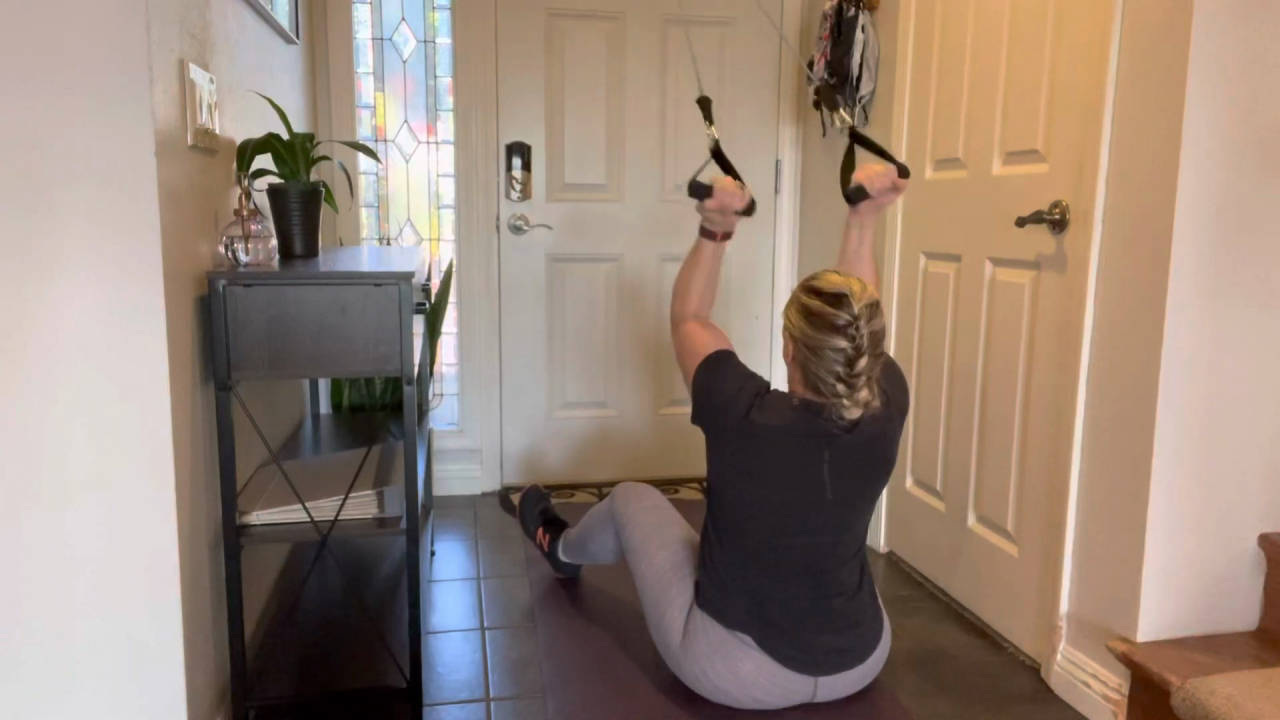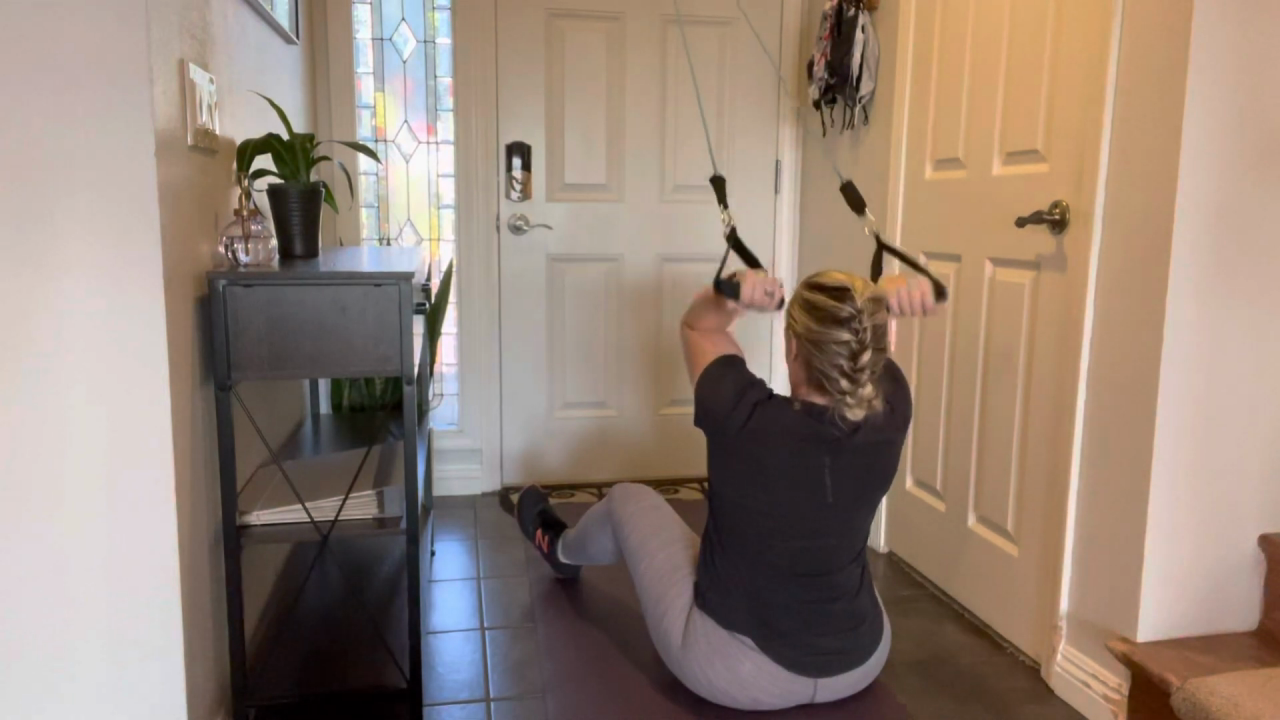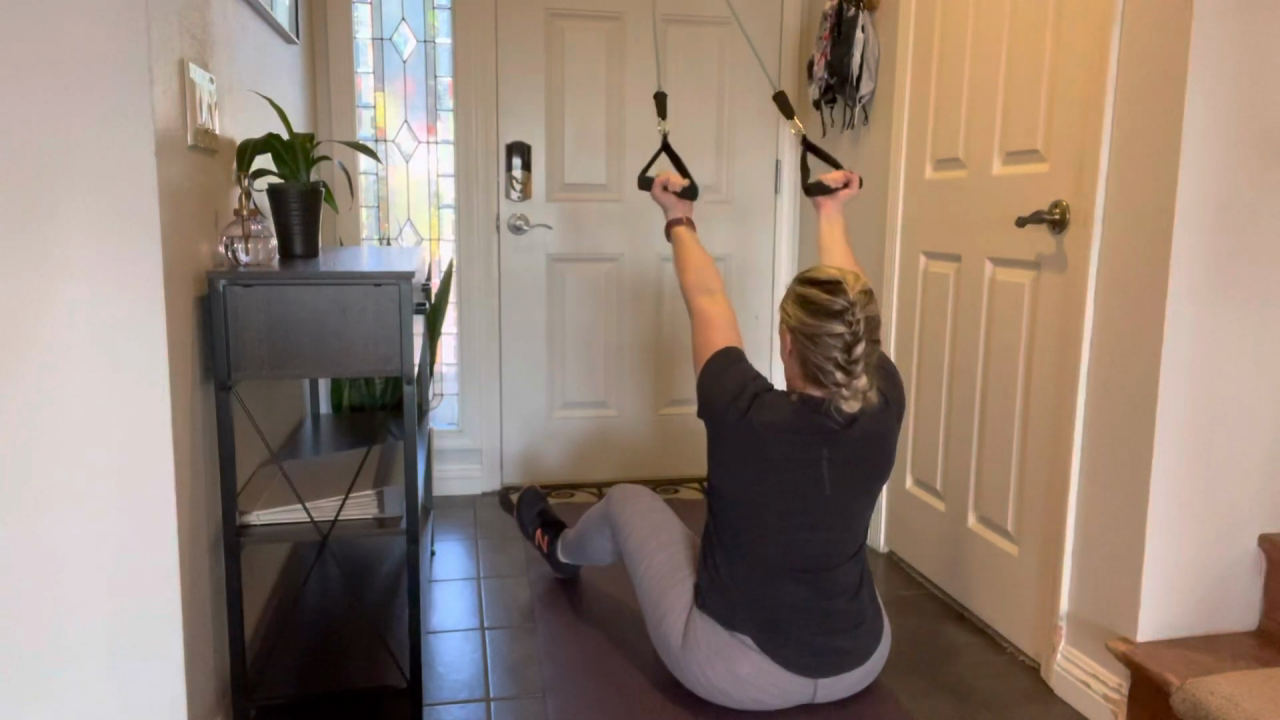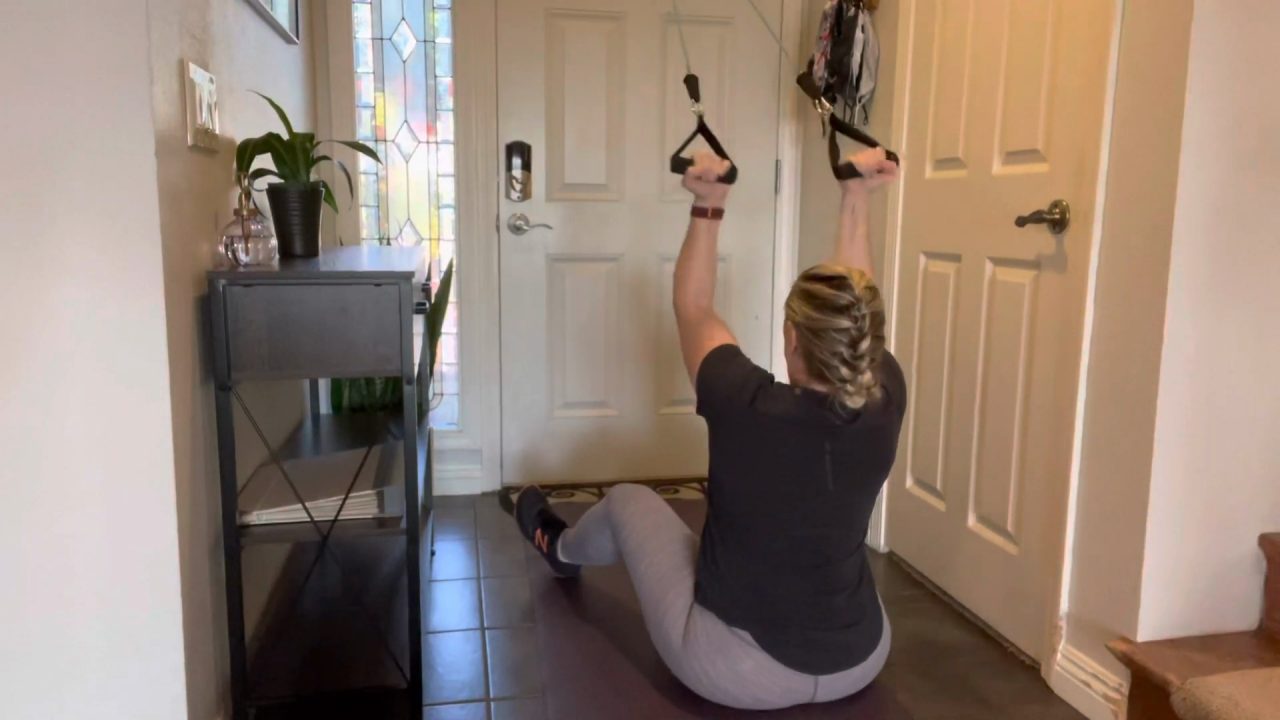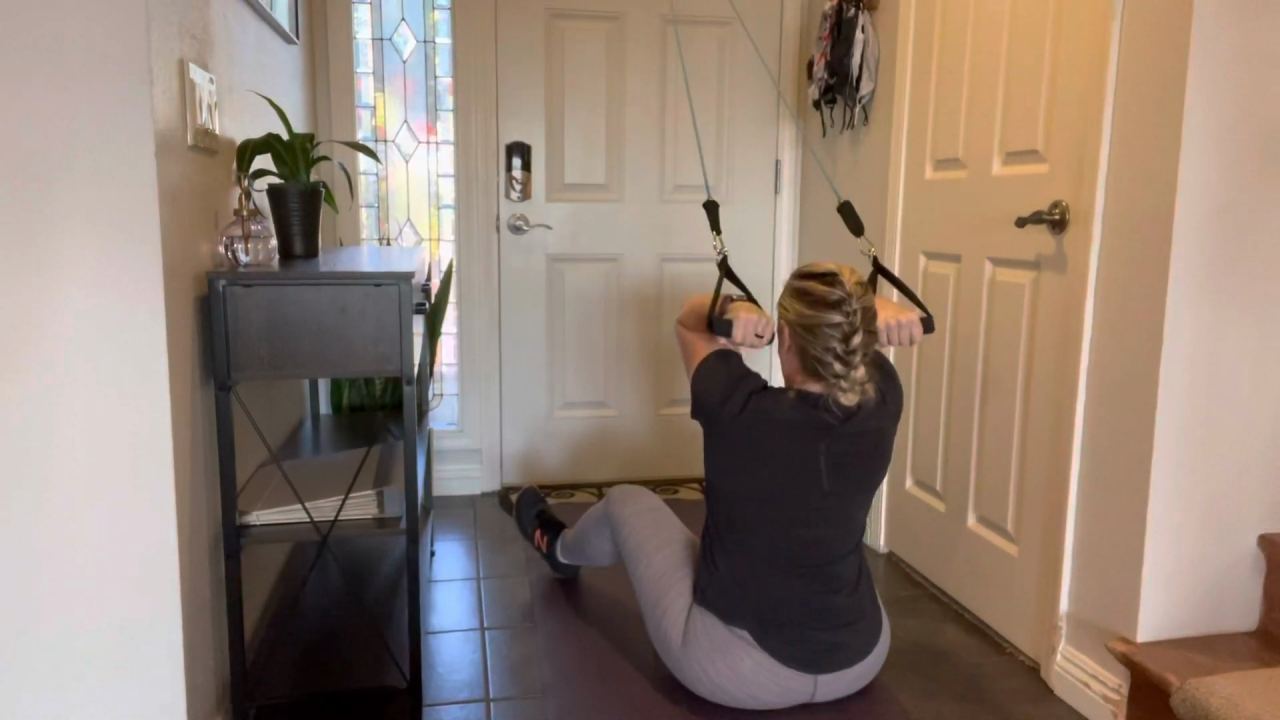
dt=1s
person 1, frame 1
left shoulder: (744, 418)
right shoulder: (885, 415)
left elbow: (687, 318)
right elbow: (854, 319)
left wrist: (714, 231)
right wrist: (862, 218)
left hip: (735, 673)
right hip: (859, 665)
left knee: (630, 501)
left ankle: (561, 550)
person 1, frame 2
left shoulder: (749, 427)
right shoulder: (886, 419)
left elbow: (695, 324)
right elbow: (860, 350)
left wrist: (736, 296)
right wrist: (883, 296)
left hip: (738, 673)
right hip: (858, 666)
left knee: (628, 501)
left ankle: (561, 549)
person 1, frame 3
left shoulder: (745, 415)
right shoulder: (882, 412)
left elbow: (707, 304)
right elbow: (848, 311)
left wrist: (678, 220)
right wrist: (830, 213)
left hip: (735, 674)
right hip: (858, 666)
left knee: (626, 502)
left ankle: (561, 550)
person 1, frame 4
left shoulder: (748, 411)
right shoulder: (883, 409)
left elbow: (691, 309)
right elbow: (853, 307)
left wrist: (706, 209)
right wrist: (855, 199)
left hip: (737, 672)
right hip: (857, 664)
left knee: (628, 502)
left ankle: (561, 550)
person 1, frame 5
left shoulder: (741, 413)
right shoulder: (880, 405)
left elbow: (689, 323)
right elbow: (847, 327)
left wrist: (733, 311)
right wrist: (881, 310)
left hip: (737, 672)
left knee: (626, 503)
left ankle: (560, 550)
